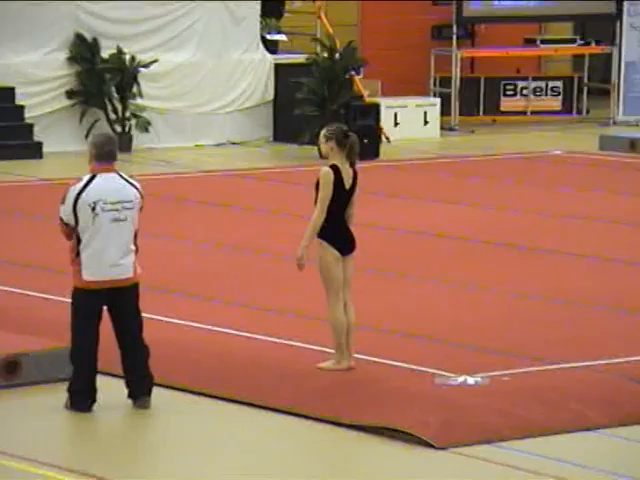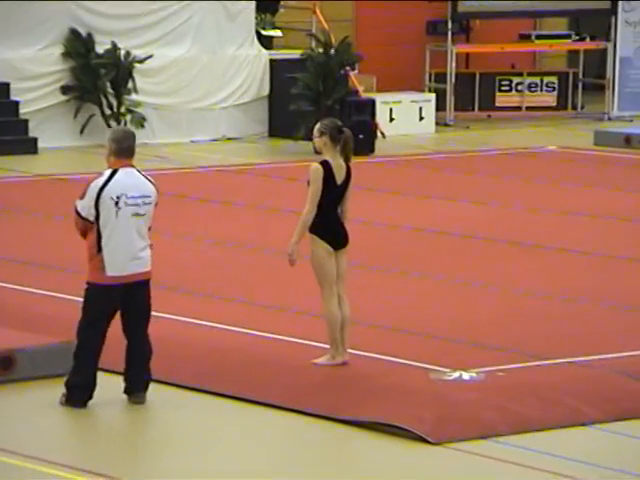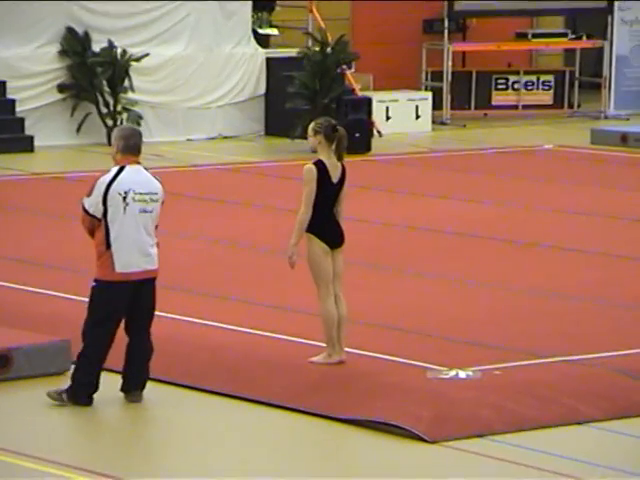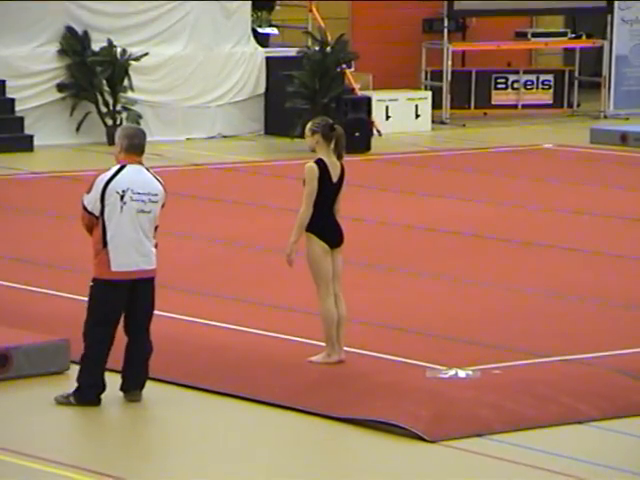
dt=0.3s
person 1, frame 1
left shoulder: (80, 191)
right shoulder: (134, 190)
left elbow: (67, 230)
left hip: (90, 277)
right hip: (125, 275)
left knee: (84, 340)
right knee: (131, 336)
left ankle: (81, 398)
right ankle: (141, 393)
person 1, frame 2
left shoulder: (100, 185)
right shoulder: (150, 186)
left elbow: (81, 225)
left hip: (106, 273)
right hip: (139, 271)
left knee: (91, 335)
right knee: (138, 332)
left ankle: (78, 393)
right ankle: (137, 389)
person 1, frame 3
left shoulder: (108, 182)
right shoulder: (156, 185)
left elbow: (88, 222)
left hip: (114, 270)
right hip: (147, 268)
left knee: (98, 332)
right knee: (140, 332)
left ankle: (80, 391)
right ankle: (134, 387)
person 1, frame 4
left shoulder: (107, 180)
right shoulder: (157, 185)
left elbow: (88, 220)
left hip: (112, 269)
right hip: (145, 268)
left knee: (98, 332)
right knee: (139, 331)
left ankle: (88, 392)
right ankle: (134, 387)
person 2, frame 1
left shoulder: (328, 173)
right shoulder: (352, 172)
left elbow: (320, 214)
left wrist: (304, 245)
left hip: (331, 241)
right hip: (347, 238)
left knee: (334, 301)
right knee: (345, 299)
left ankle: (340, 358)
right ankle: (348, 355)
person 2, frame 2
left shoulder: (318, 169)
right shoulder: (346, 168)
left elbow: (310, 210)
left wrist: (294, 241)
left hip: (322, 235)
right hip: (340, 233)
left knee: (329, 295)
right knee: (340, 293)
left ankle: (335, 353)
right ankle: (343, 350)
person 2, frame 3
left shoulder: (312, 169)
right shoulder: (340, 167)
left elbow: (306, 210)
left wrist: (293, 243)
left hip: (319, 235)
right hip: (336, 232)
left knee: (325, 294)
right knee: (337, 293)
left ankle: (332, 352)
right ankle: (339, 349)
person 2, frame 4
left shoulder: (313, 168)
right shoulder: (339, 166)
left elbow: (307, 209)
left wrist: (292, 241)
left hip: (318, 234)
right hip: (335, 231)
left knee: (325, 294)
right knee: (336, 292)
left ankle: (331, 351)
right ankle: (339, 349)
